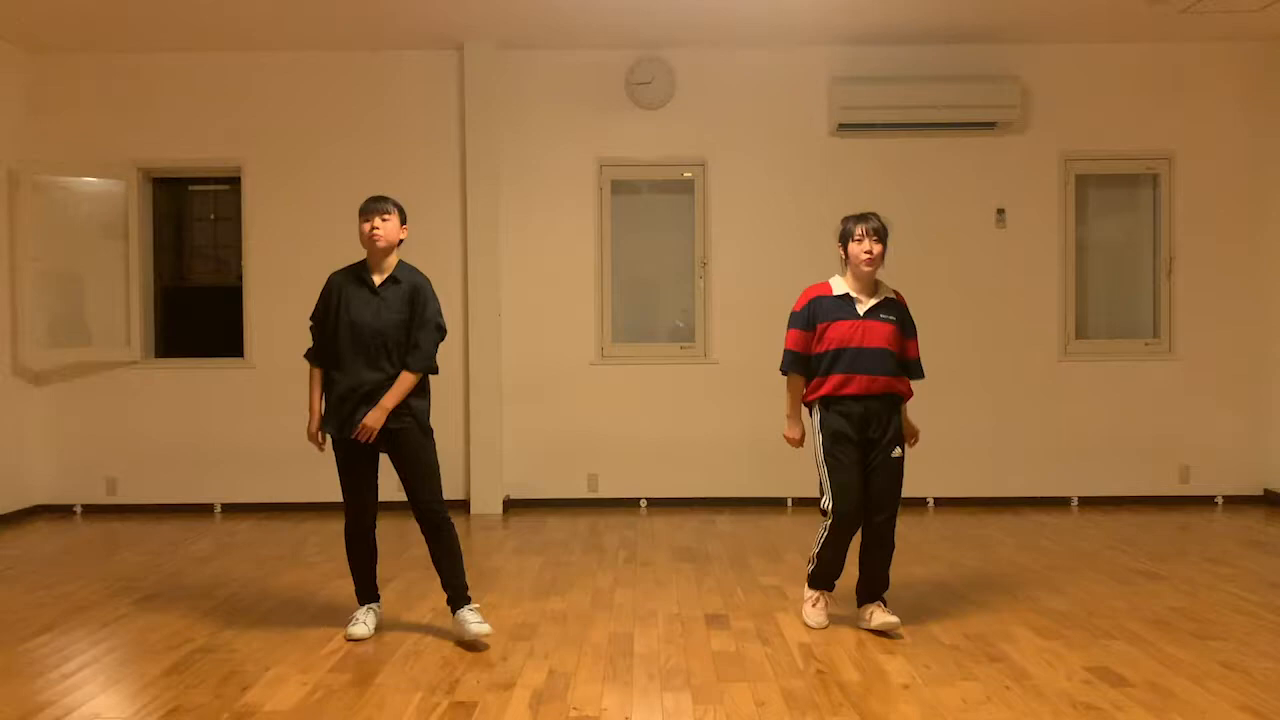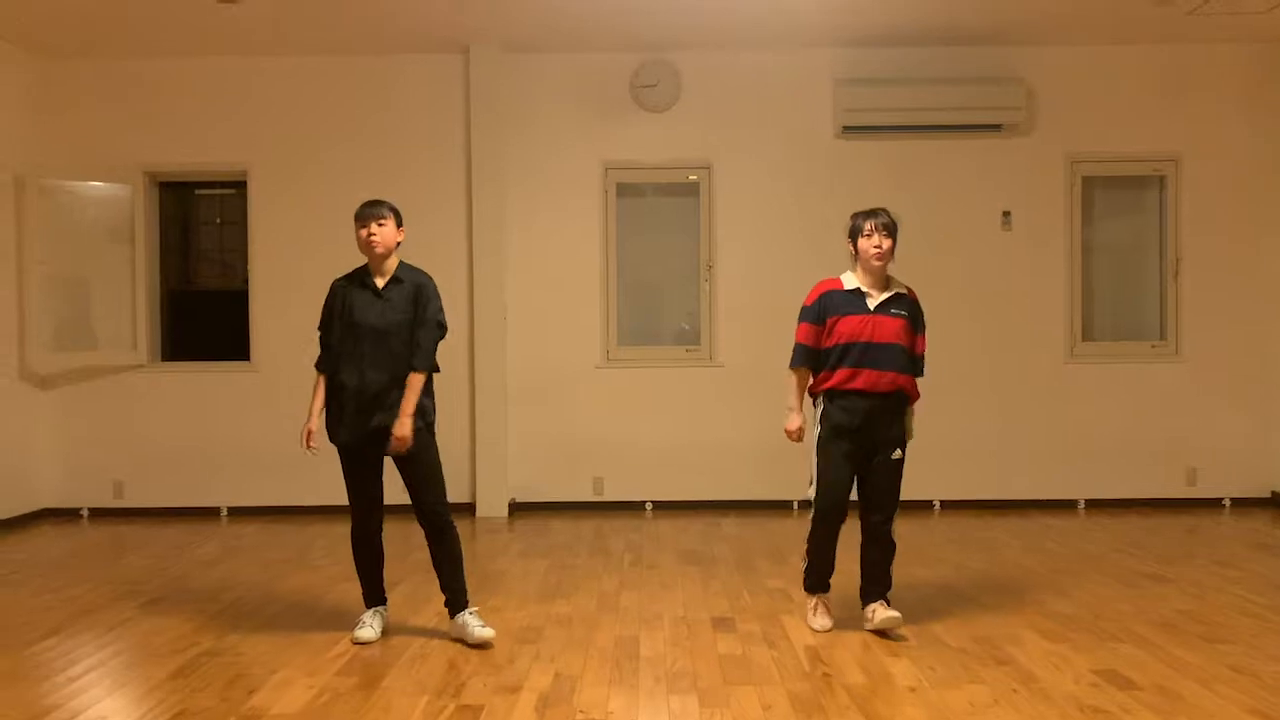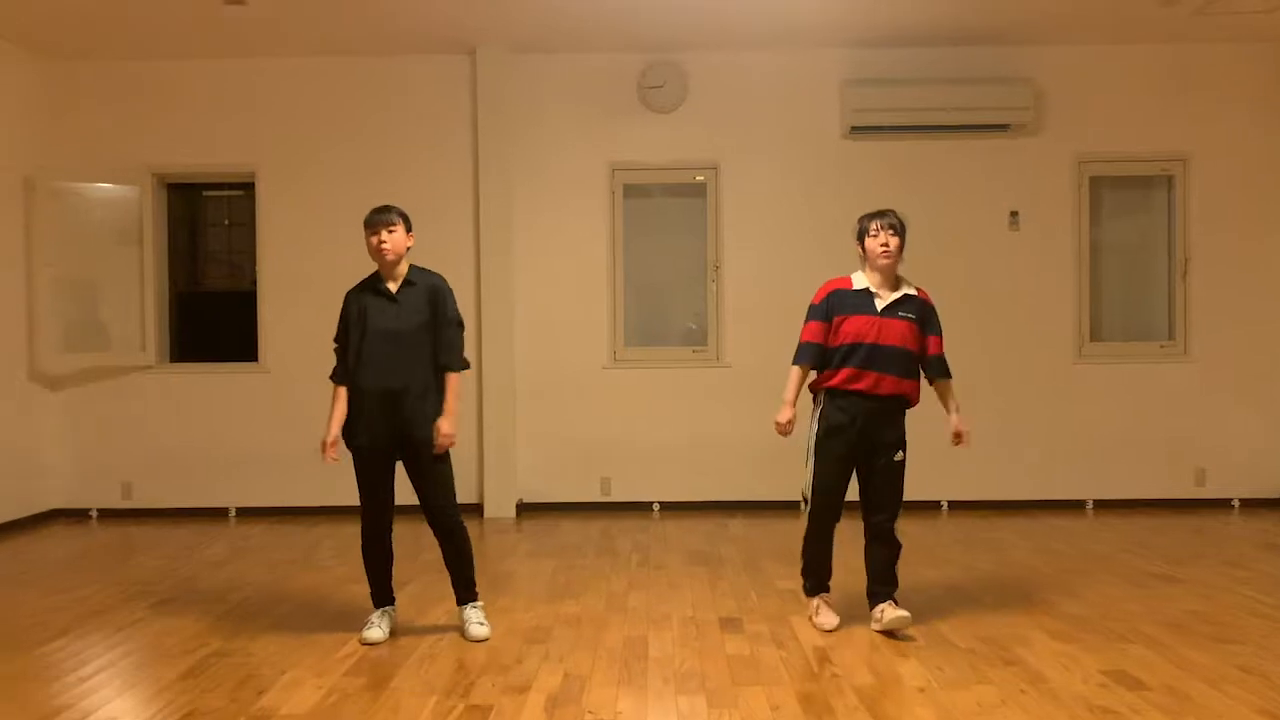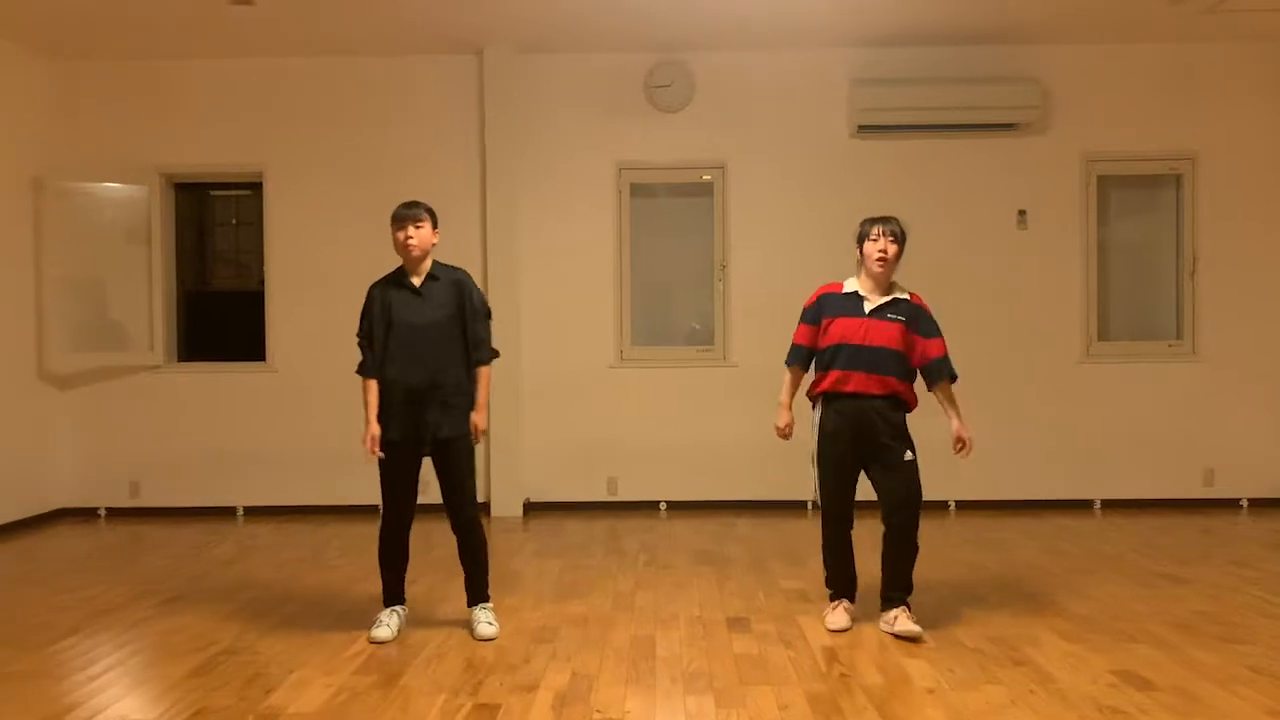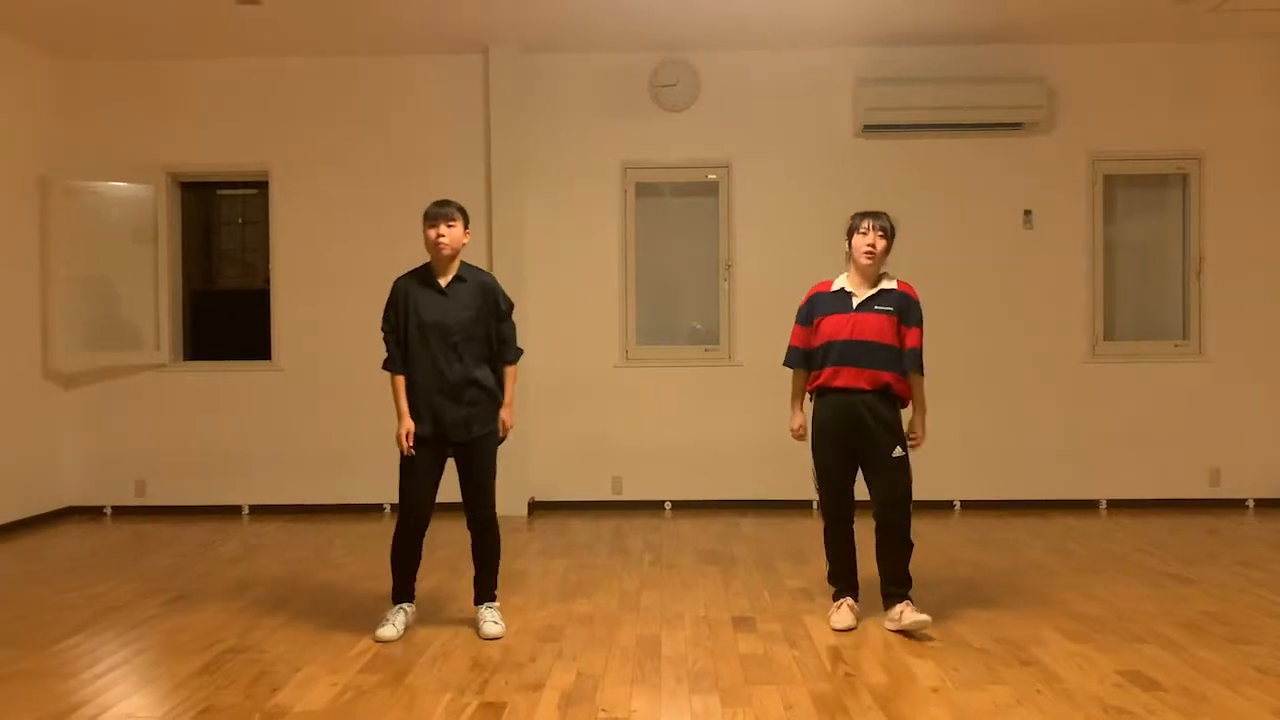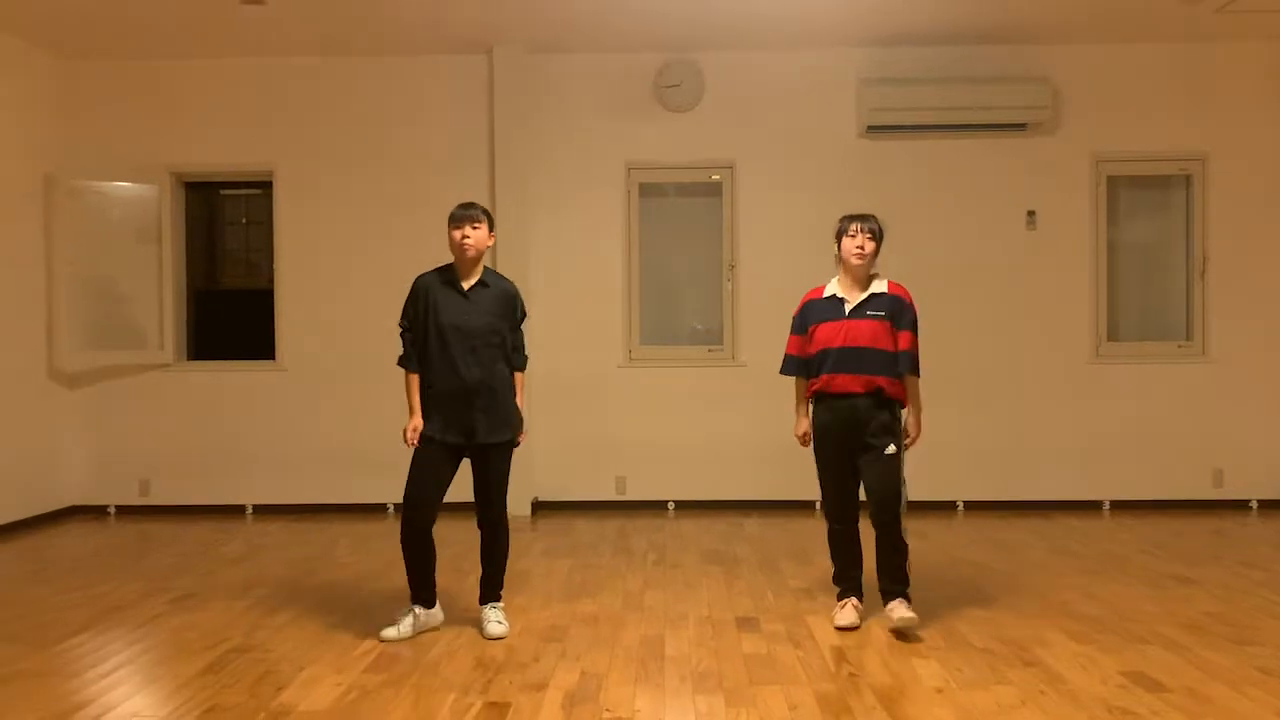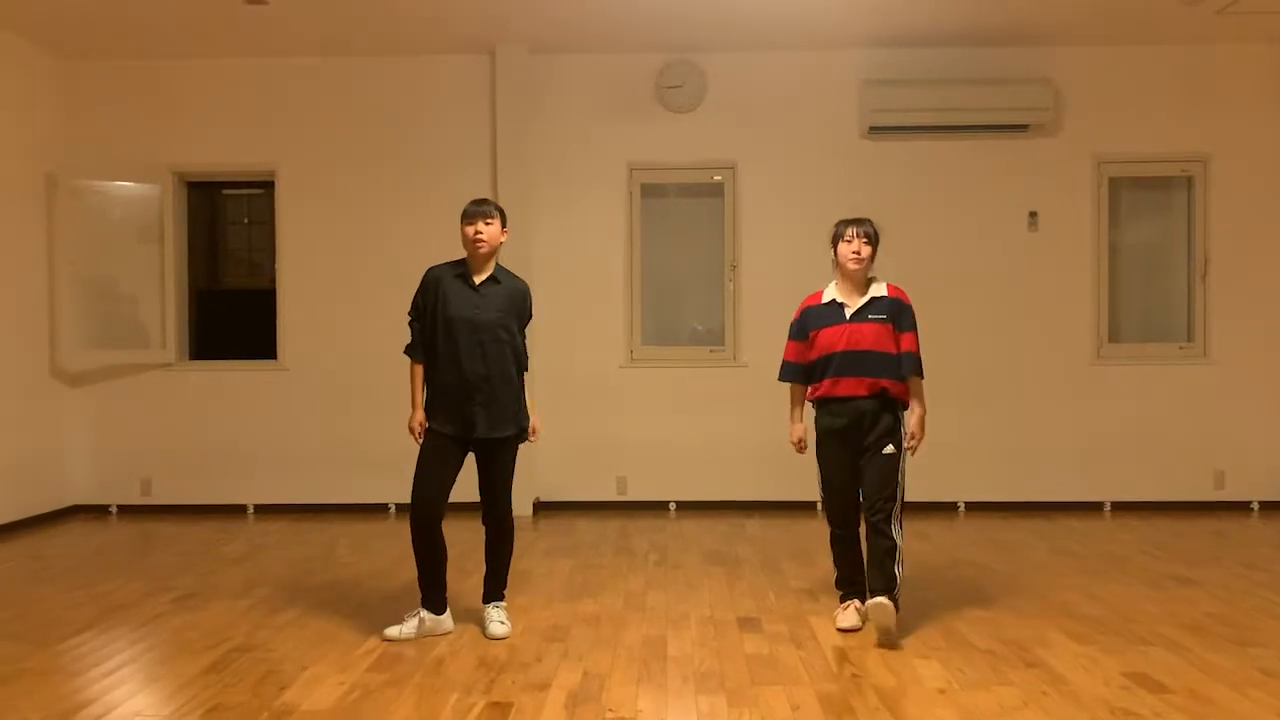
dt=0.2s
person 1, frame 1
left shoulder: (415, 285)
right shoulder: (339, 285)
left elbow: (420, 358)
right elbow: (320, 352)
left wrist: (383, 409)
right wrist: (315, 408)
left hip: (404, 414)
right hip: (348, 416)
left knee: (432, 510)
right knee: (359, 517)
left ankle: (462, 608)
right ankle: (368, 604)
person 1, frame 2
left shoulder: (419, 286)
right shoulder: (342, 290)
left elbow: (423, 358)
right elbow: (327, 359)
left wrist: (407, 415)
right wrist: (315, 414)
left hip: (406, 418)
right hip: (354, 420)
left knee: (435, 513)
right knee: (365, 520)
left ankle: (461, 612)
right ankle: (375, 608)
person 1, frame 3
left shoulder: (433, 289)
right shoulder: (357, 298)
left elbow: (451, 357)
right elbow: (344, 368)
left wrist: (448, 415)
right wrist: (335, 423)
left hip: (421, 423)
right hip: (370, 425)
left knee: (444, 516)
right knee: (375, 521)
left ankle: (470, 604)
right ankle: (383, 608)
person 1, frame 4
left shoulder: (458, 285)
right shoulder: (381, 293)
left elbow: (481, 351)
right elbow: (370, 362)
left wrist: (480, 407)
right wrist: (371, 419)
left hip: (451, 418)
right hip: (398, 421)
left knee: (465, 515)
right knee: (396, 517)
left ankle: (480, 604)
right ankle: (393, 606)
person 1, frame 5
left shoulder: (485, 287)
right shoulder: (405, 289)
left elbow: (507, 350)
right elbow: (396, 358)
left wrist: (506, 404)
right wrist: (404, 415)
left hip: (478, 417)
right hip: (426, 420)
left knee: (481, 515)
right knee: (412, 515)
left ankle: (487, 604)
right ankle: (402, 603)
person 1, frame 6
left shoulder: (506, 293)
right shoulder: (426, 288)
left elbow: (517, 357)
right elbow: (412, 356)
left wrist: (519, 409)
right wrist: (415, 413)
left hip: (495, 422)
right hip: (441, 422)
left knee: (492, 516)
right knee: (415, 515)
left ankle: (491, 603)
right ankle: (424, 606)
person 1, frame 7
left shoulder: (515, 290)
right shoulder: (437, 281)
right elbow: (419, 348)
left wrist: (527, 409)
right wrist: (416, 406)
left hip: (499, 418)
right hip: (445, 418)
left knee: (497, 514)
right knee: (424, 511)
left ankle: (494, 603)
right ankle: (434, 610)
person 2, frame 1
left shoulder: (895, 305)
right shoulder: (815, 300)
left elbow: (907, 367)
right elbow: (796, 365)
left wrist: (906, 419)
right wrist: (792, 417)
left hip: (885, 417)
right hip: (836, 414)
left knee: (882, 516)
right knee: (844, 508)
left ankle: (872, 601)
right ankle: (818, 588)
person 2, frame 2
left shoulder: (907, 302)
right shoulder: (826, 294)
left elbow: (913, 365)
right elbow: (803, 356)
left wrist: (910, 415)
right wrist: (795, 409)
left hip: (888, 414)
right hip: (839, 410)
left knee: (880, 514)
right knee: (829, 505)
left ankle: (875, 602)
right ankle: (816, 593)
person 2, frame 3
left shoulder: (918, 303)
right shoulder: (835, 294)
left elbow: (935, 365)
right elbow: (808, 354)
left wrist: (953, 413)
right wrist: (788, 402)
left hip: (887, 415)
right hip: (838, 410)
left knee: (882, 514)
right knee: (823, 506)
left ankle: (882, 602)
right ankle: (818, 594)
person 2, frame 4
left shoulder: (912, 308)
right shoulder: (827, 298)
left elbow: (936, 370)
right elbow: (800, 357)
left wrist: (955, 419)
right wrist: (786, 405)
left hip: (888, 417)
right hip: (836, 415)
left knee: (904, 512)
right knee: (835, 515)
left ankle: (896, 607)
right ankle: (839, 598)
person 2, frame 5
left shoulder: (903, 297)
right shoulder: (819, 297)
left elbow: (913, 364)
right elbow: (803, 361)
left wrist: (919, 415)
right wrist: (796, 410)
left hip: (881, 412)
right hip: (831, 412)
left knee: (894, 508)
right knee: (836, 511)
left ankle: (898, 603)
right ankle: (845, 596)
person 2, frame 6
left shoulder: (895, 300)
right shoulder: (813, 304)
left elbow: (908, 365)
right elbow: (800, 368)
left wrist: (913, 415)
right wrist: (801, 416)
left hip: (878, 413)
right hip: (830, 414)
left knee: (887, 509)
right knee: (839, 511)
left ankle: (896, 598)
right ankle: (848, 595)
person 2, frame 7
left shoulder: (894, 301)
right shoulder: (812, 308)
left elbow: (910, 366)
right elbow: (798, 372)
left wrist: (918, 414)
right wrist: (797, 420)
left hip: (881, 416)
right hip: (832, 418)
left knee: (881, 509)
right knee: (840, 513)
left ankle: (881, 597)
right ankle: (850, 597)
